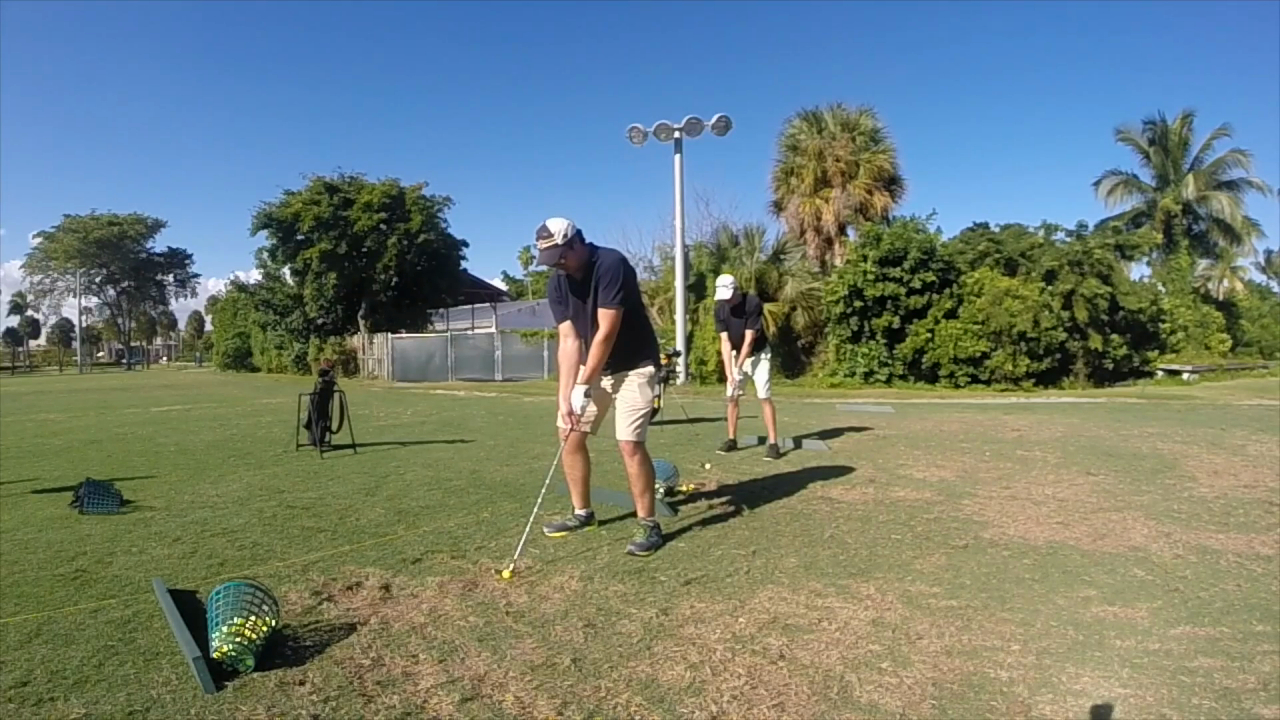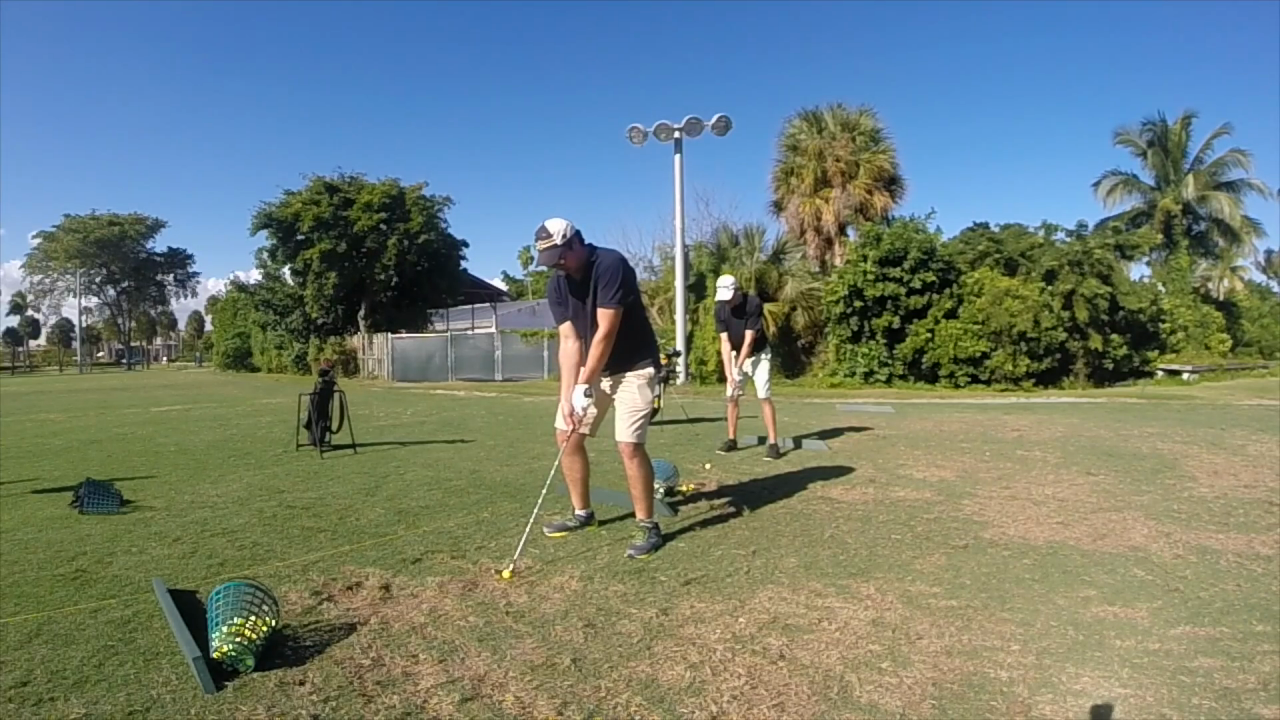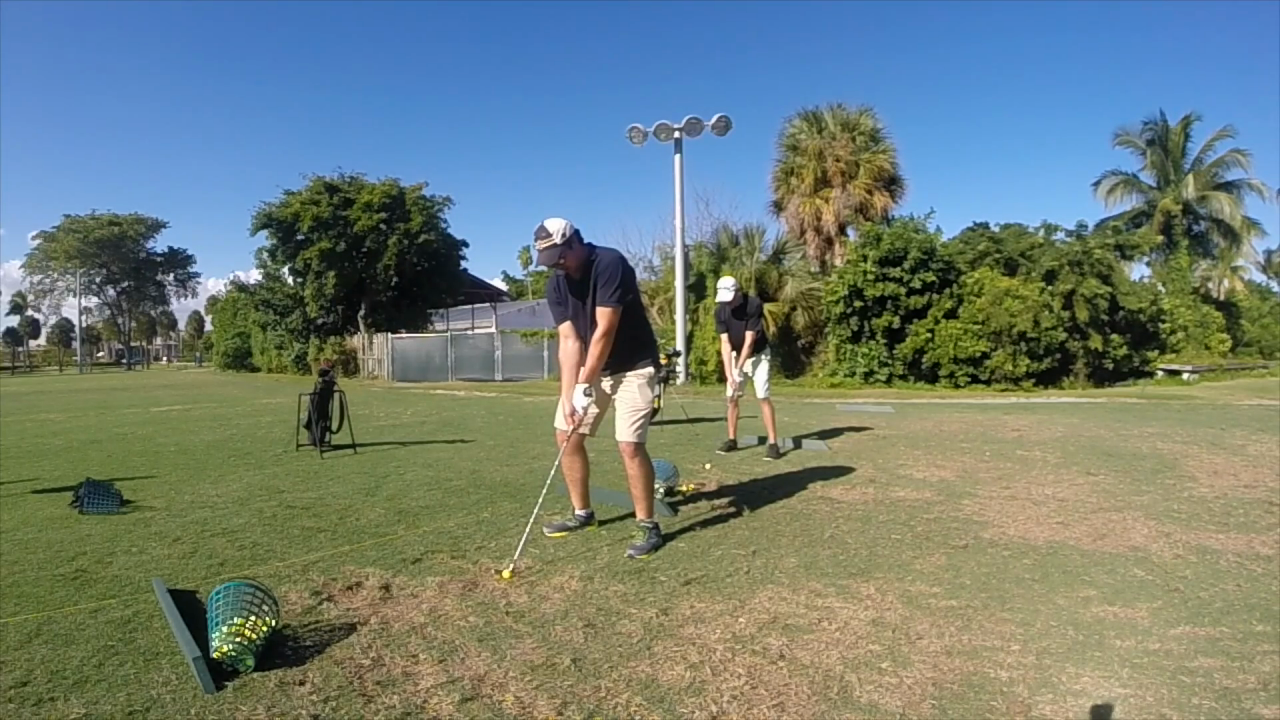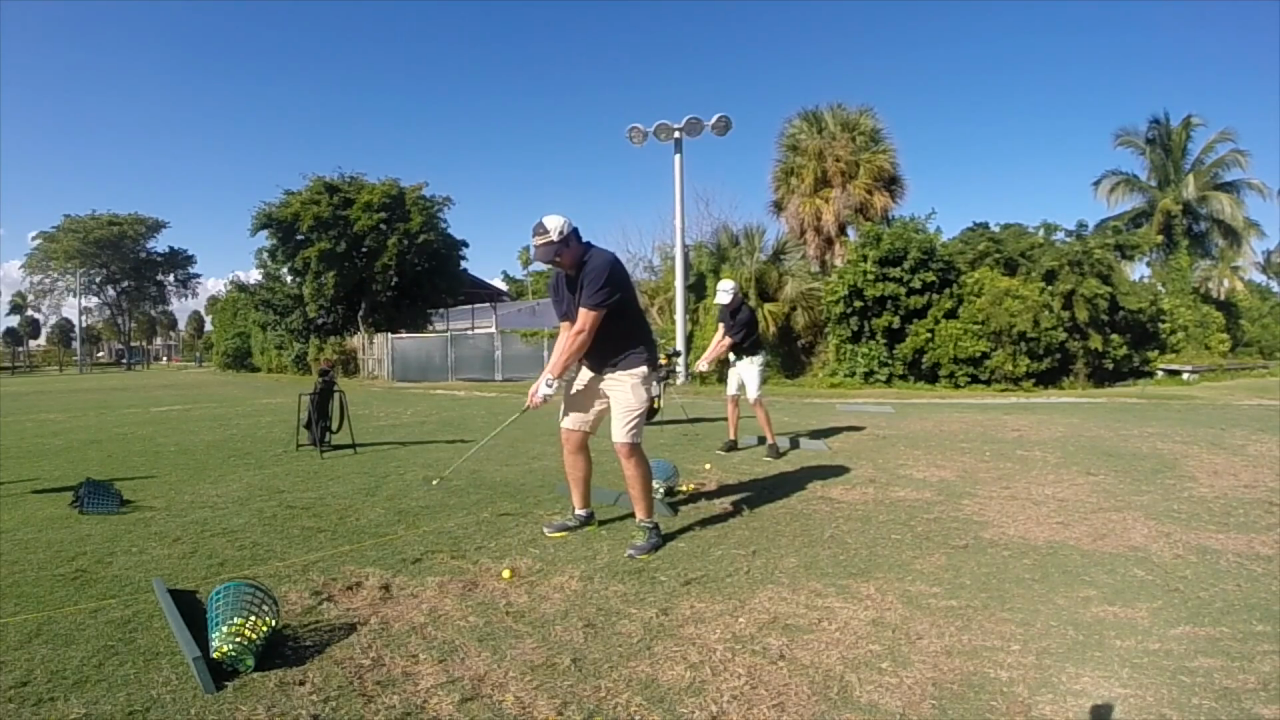
dt=0.4s
person 1, frame 1
left shoulder: (612, 265)
right shoulder: (558, 283)
left elbow: (606, 333)
right elbow: (569, 340)
left wrist: (583, 387)
right wrist: (564, 395)
left hip: (634, 366)
right hip: (592, 365)
left knee: (629, 443)
right knee: (570, 436)
left ankle: (649, 526)
right ankle: (582, 513)
person 1, frame 2
left shoulder: (611, 265)
right shoulder: (557, 284)
left elbow: (605, 333)
right elbow: (570, 341)
left wrist: (584, 388)
right wrist: (566, 396)
left hip: (633, 367)
right hip: (591, 365)
left knee: (629, 445)
right knee: (567, 435)
left ankle: (648, 526)
right ankle: (582, 513)
person 1, frame 3
left shoulder: (610, 264)
right shoulder: (556, 284)
left elbow: (604, 332)
right elbow: (569, 340)
left wrist: (584, 387)
right wrist: (567, 396)
left hip: (633, 366)
right hip: (590, 365)
left knee: (630, 445)
right knee: (567, 435)
left ankle: (648, 526)
right ankle: (582, 513)
person 1, frame 4
left shoulder: (602, 266)
right shoulder: (559, 280)
left elbow: (583, 332)
right elbow: (567, 334)
left wrist: (552, 379)
right wrist: (545, 378)
left hip: (630, 365)
right hip: (592, 366)
left knee: (625, 445)
right knee: (571, 437)
left ankle: (648, 526)
right ankle: (582, 513)
person 2, frame 1
left shoulder: (753, 304)
right shoulder: (720, 309)
left elbow: (749, 339)
right elbow: (725, 342)
left wrist: (739, 367)
right wrist: (729, 372)
left hip: (758, 355)
right hip: (736, 354)
left knee: (764, 397)
right knee: (732, 397)
left ankle: (773, 443)
right ankle: (732, 439)
person 2, frame 2
left shoulder: (754, 304)
right shoulder: (720, 310)
left elbow: (749, 339)
right elbow: (725, 342)
left wrist: (738, 368)
right wrist: (728, 373)
left hip: (758, 355)
right hip: (736, 354)
left knee: (764, 397)
right knee: (732, 397)
left ankle: (773, 443)
right ankle: (732, 439)
person 2, frame 3
left shoulder: (754, 305)
right shoulder: (720, 311)
left elbow: (749, 340)
right elbow: (725, 343)
left wrist: (739, 369)
right wrist: (729, 374)
left hip: (758, 355)
right hip: (736, 355)
left knee: (763, 397)
right knee: (732, 397)
left ankle: (772, 443)
right ankle: (732, 439)
person 2, frame 4
left shoulder: (745, 315)
right shoulder: (726, 307)
left elbow: (726, 343)
right elbow: (720, 334)
left wrist: (708, 361)
right wrist: (704, 357)
left hip: (752, 359)
right hip: (735, 357)
left knee: (754, 400)
right knee: (732, 398)
left ankle: (772, 443)
right ankle: (732, 439)
